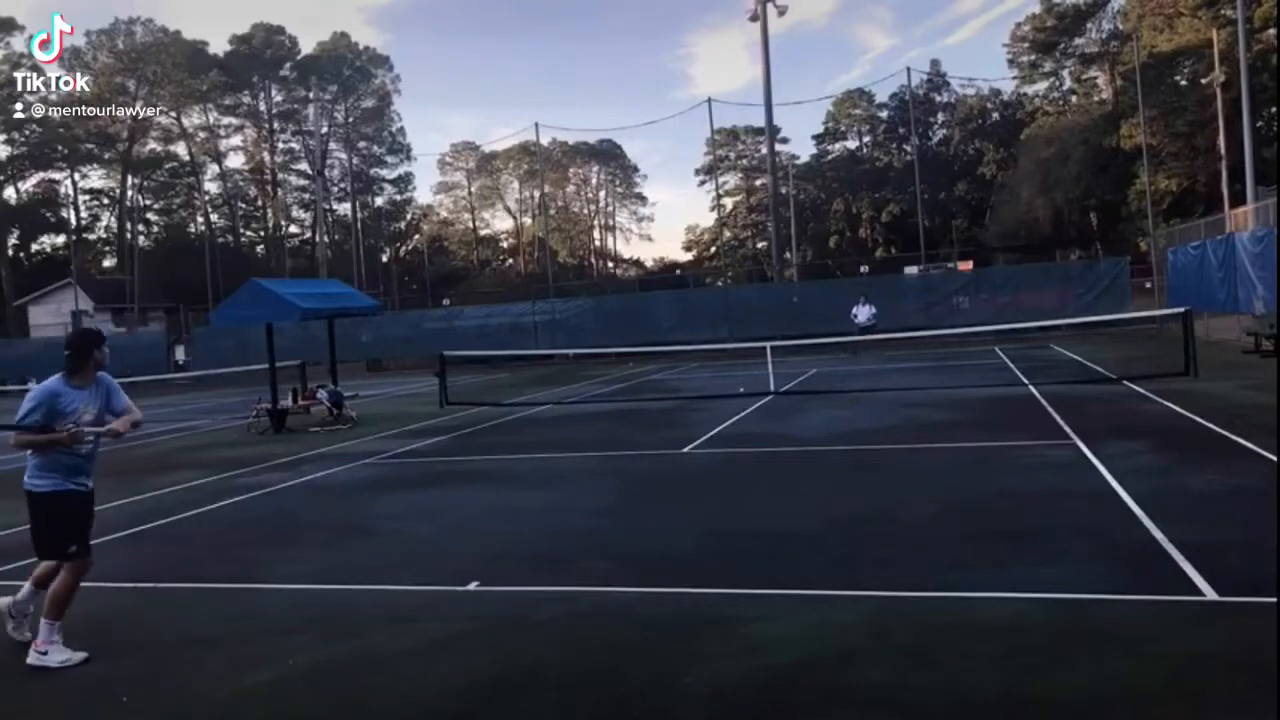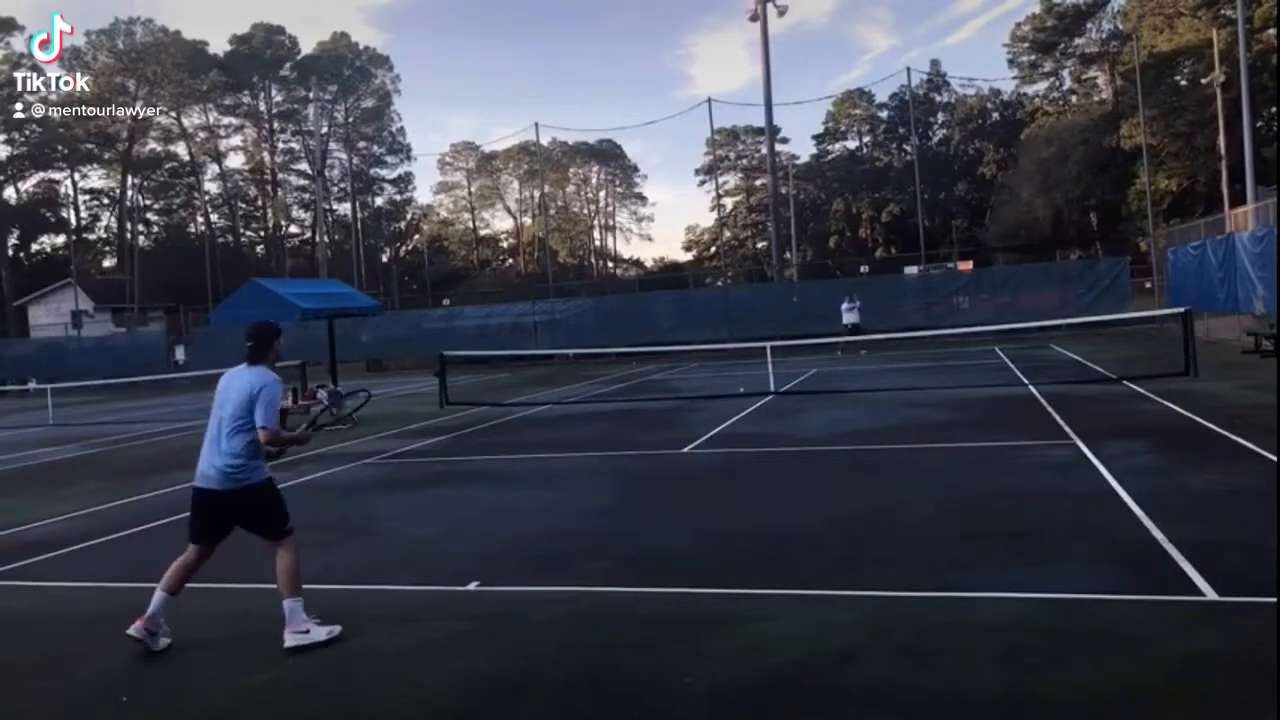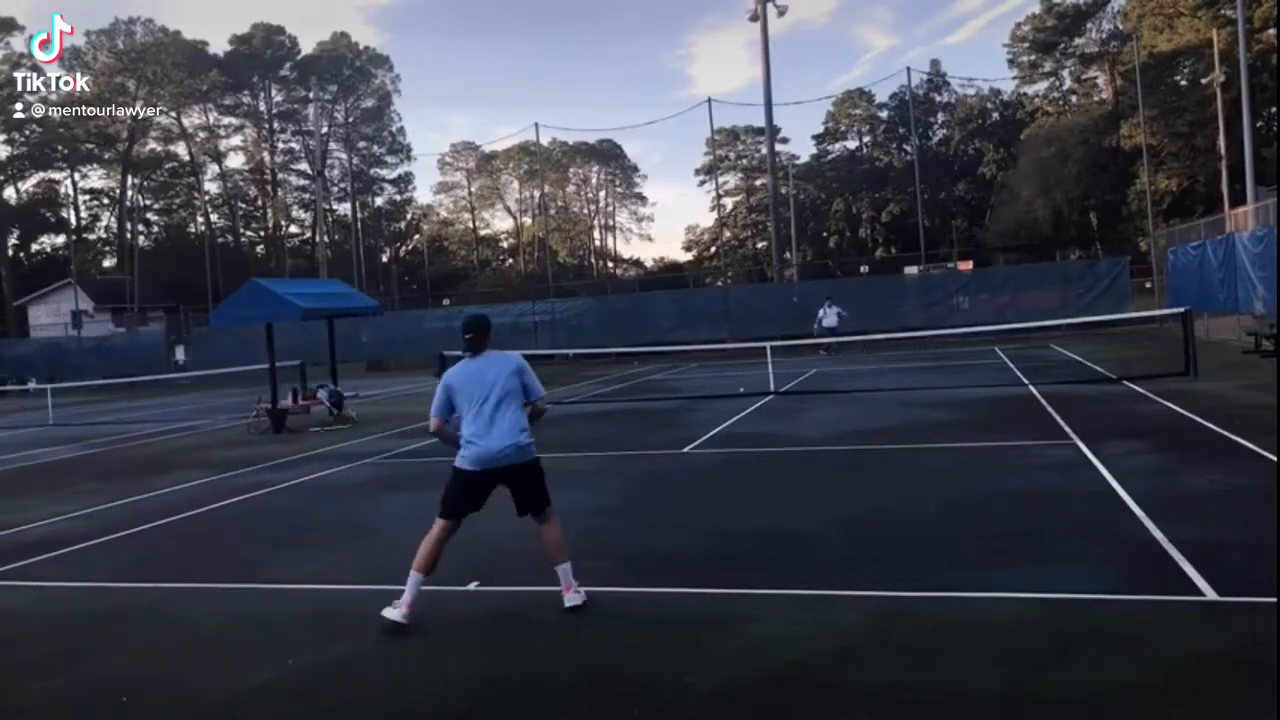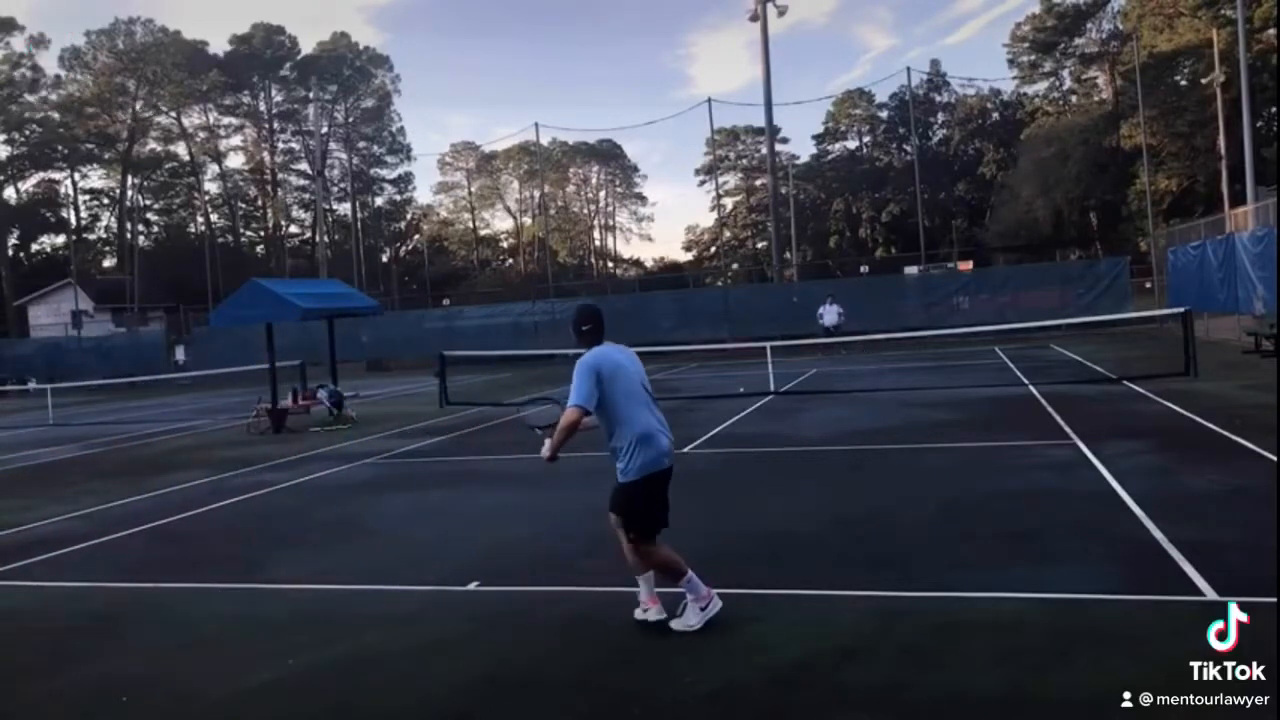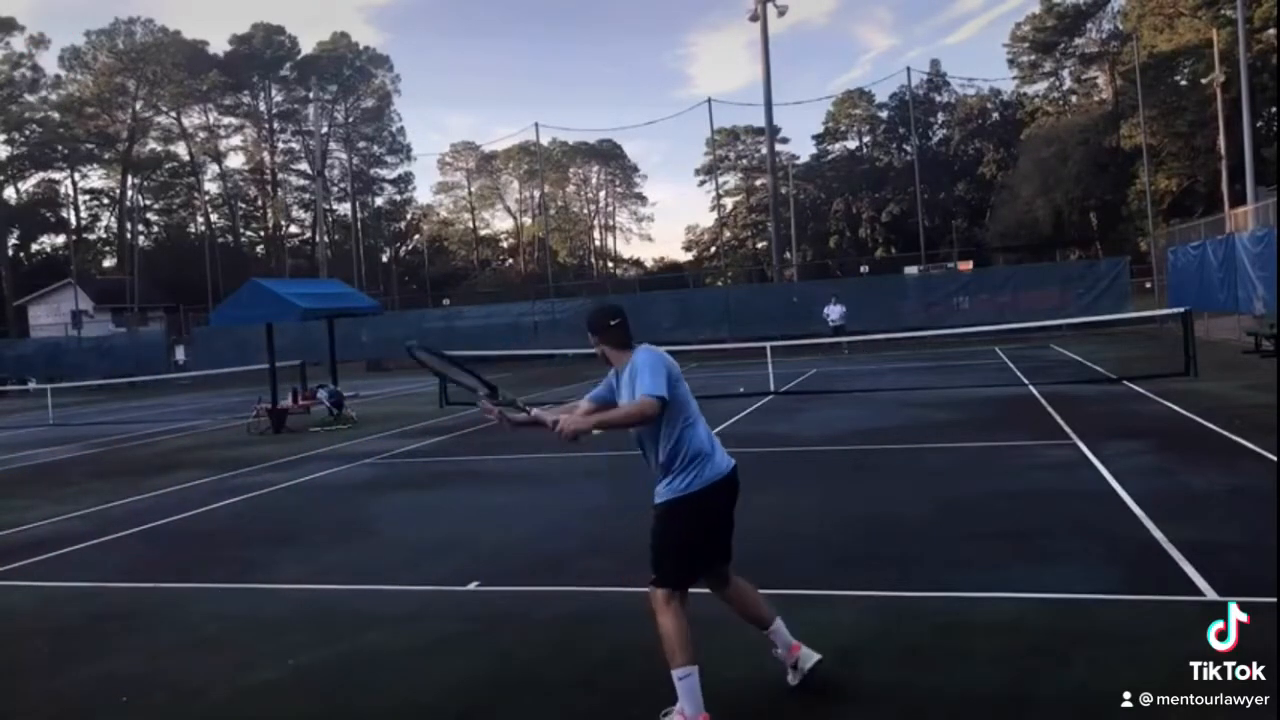
dt=0.7s
person 1, frame 1
left shoulder: (104, 384)
right shoulder: (48, 392)
left elbow: (134, 414)
left wrist: (122, 423)
right wrist: (59, 438)
left hip: (80, 485)
right hip: (50, 488)
left knee: (66, 559)
right knee: (78, 562)
right ankle: (44, 645)
person 1, frame 2
left shoulder: (231, 376)
right shoulder: (268, 380)
right elbow: (267, 438)
right wrist: (291, 439)
left hip: (208, 478)
right hip: (243, 478)
left knee: (198, 551)
right knee: (286, 542)
left ankle: (149, 622)
right ankle: (298, 627)
person 1, frame 3
left shoulder: (452, 375)
right shoulder: (514, 361)
left elbow: (437, 427)
right elbow: (540, 407)
left hip: (475, 459)
right hip: (520, 453)
left knee: (442, 528)
right knee: (546, 516)
left ankle: (404, 605)
right ankle: (570, 589)
person 1, frame 4
left shoulder: (590, 363)
right shoulder: (624, 354)
left elbow: (574, 418)
left wrist: (552, 448)
left hip: (641, 462)
right hip: (654, 453)
left knee: (643, 543)
right knee: (620, 519)
left ankle: (701, 598)
right ankle: (650, 600)
person 1, frame 5
left shoulder: (648, 361)
right shoulder: (621, 377)
left elbow: (647, 410)
right elbow: (578, 411)
left wrist: (586, 424)
right wrist: (523, 418)
left hip: (689, 487)
right hip: (714, 479)
left knee: (665, 597)
right knee: (719, 576)
right ankle: (792, 652)
